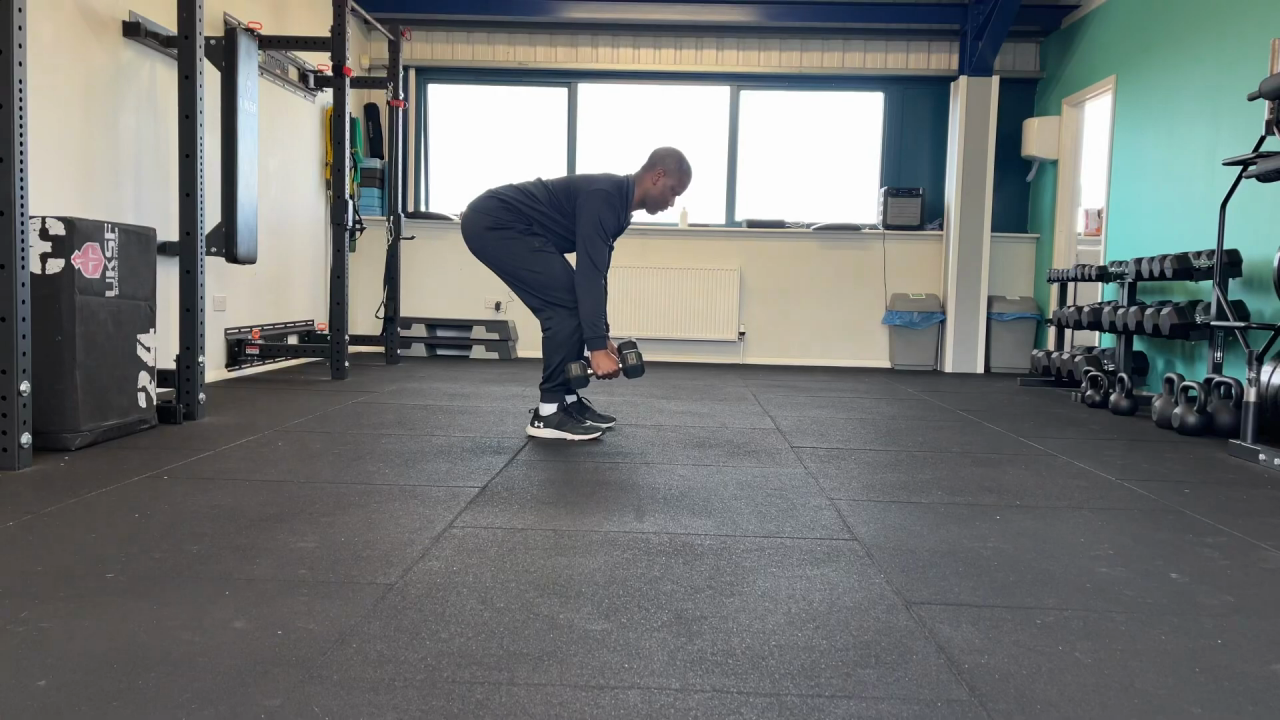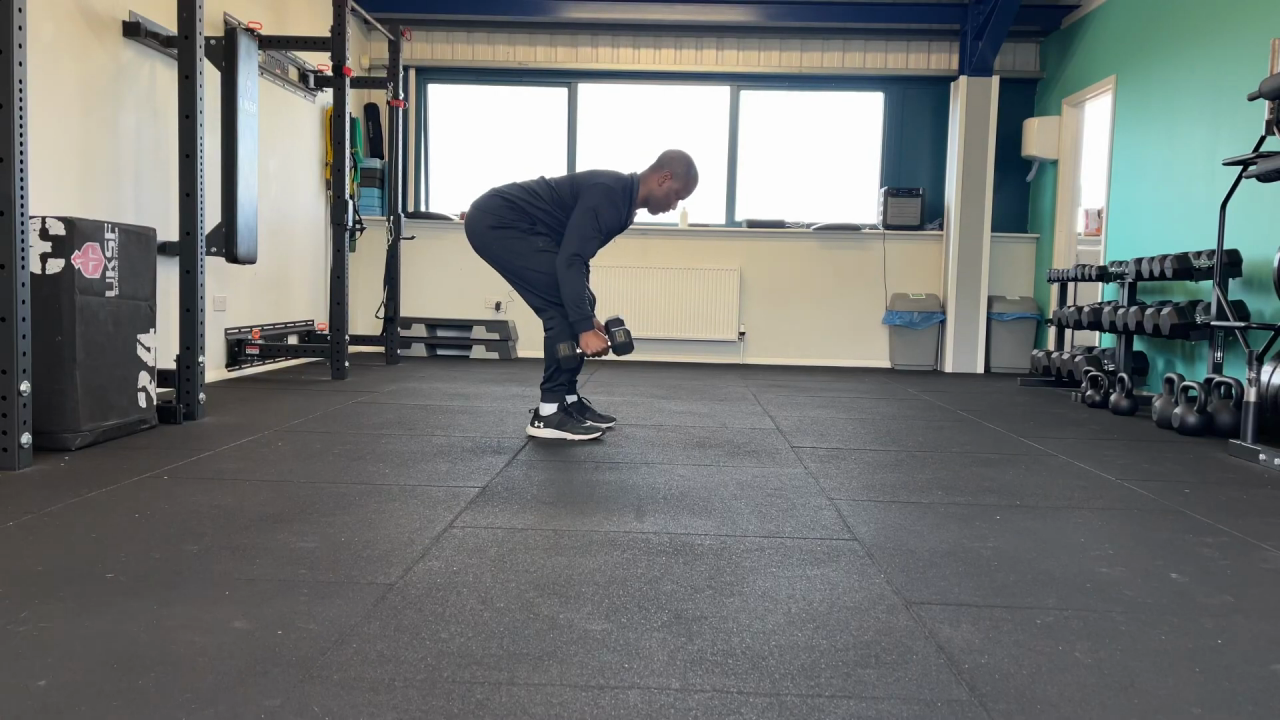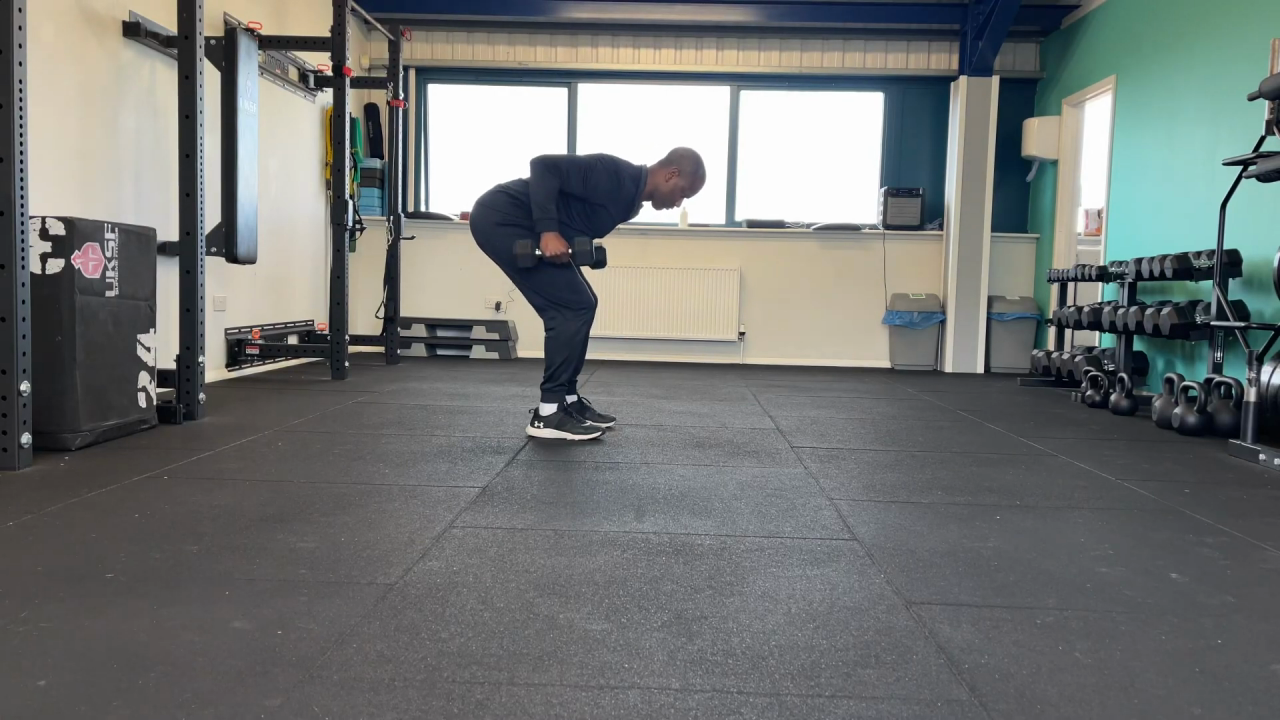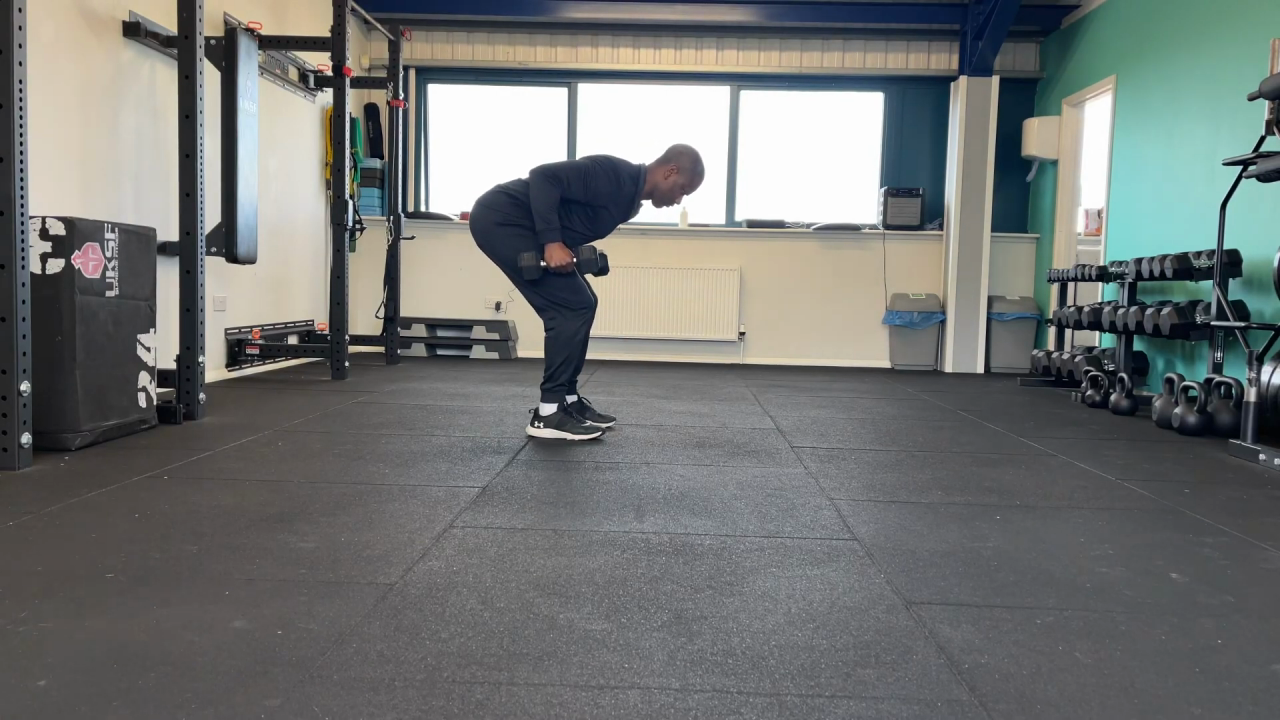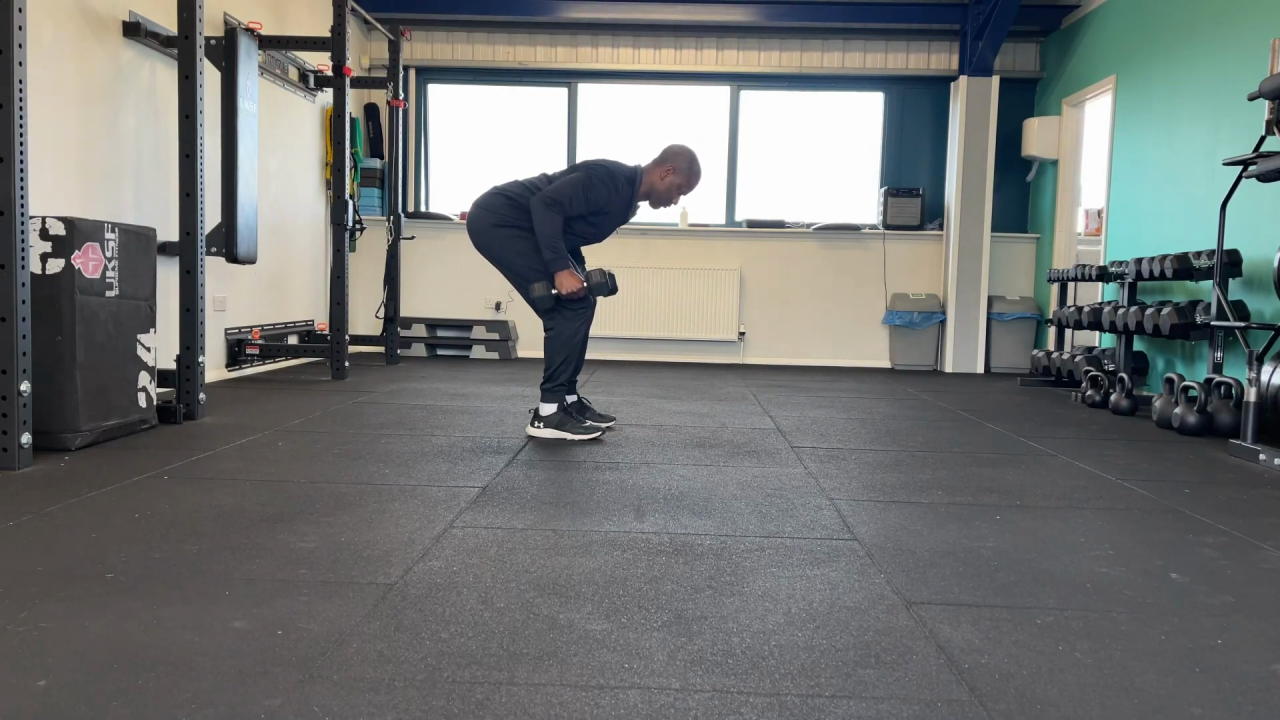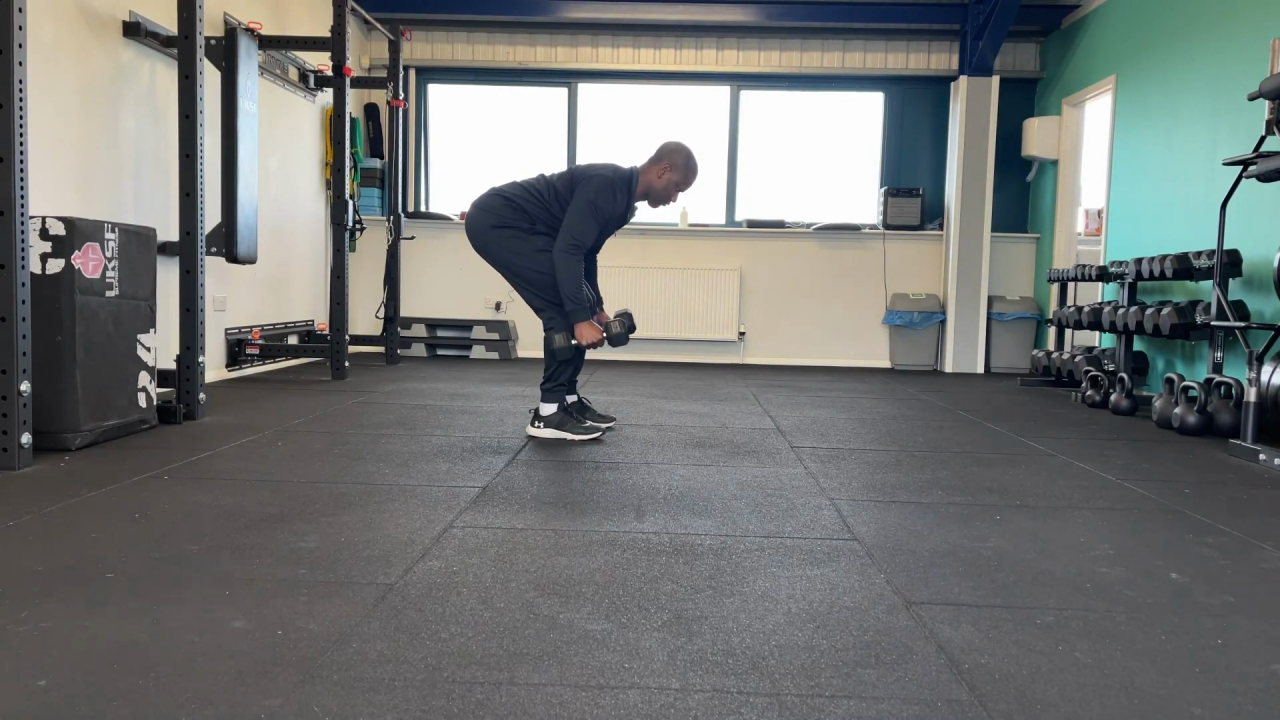
dt=0.7s
person 1, frame 1
left shoulder: (618, 203)
right shoulder: (605, 198)
left elbow: (595, 273)
right elbow: (589, 274)
left wrist: (601, 338)
right wrist: (597, 347)
left hip: (501, 224)
right hip: (493, 223)
left knee: (568, 305)
right knee: (567, 306)
left ankle: (565, 400)
right ankle: (549, 413)
person 1, frame 2
left shoulder: (622, 202)
right shoulder: (609, 195)
left elbow: (575, 256)
right elbow: (569, 260)
left wrist: (588, 319)
right wrist: (584, 328)
left hip: (507, 224)
right hip: (496, 222)
left knee: (576, 307)
right knee: (569, 311)
left ankle: (567, 400)
right ankle: (549, 413)
person 1, frame 3
left shoulder: (629, 199)
right shoulder: (616, 176)
right elbow: (544, 165)
right wrist: (548, 231)
left hip: (514, 221)
right hip: (500, 218)
left knee: (579, 304)
right knee: (572, 306)
left ankle: (566, 400)
right ankle: (548, 414)
person 1, frame 4
left shoulder: (630, 198)
right shoulder: (614, 176)
right elbow: (544, 176)
right wrist: (552, 241)
left hip: (516, 223)
right hip: (499, 218)
left knee: (581, 304)
right knee: (572, 307)
left ankle: (567, 400)
right ankle: (548, 414)
person 1, frame 5
left shoulder: (625, 197)
right shoulder: (612, 180)
right elbow: (545, 203)
left wrist: (579, 274)
right wrist: (561, 269)
left hip: (509, 224)
right hip: (497, 219)
left knee: (579, 305)
right knee: (571, 308)
left ankle: (567, 400)
right ankle: (549, 414)
person 1, frame 6
left shoulder: (623, 197)
right shoulder: (606, 185)
left elbow: (586, 252)
right elbow: (568, 249)
left wrist: (594, 307)
right wrist: (582, 318)
left hip: (508, 224)
right hip: (496, 222)
left knee: (575, 305)
right knee: (566, 309)
left ankle: (567, 401)
right ankle: (549, 414)
